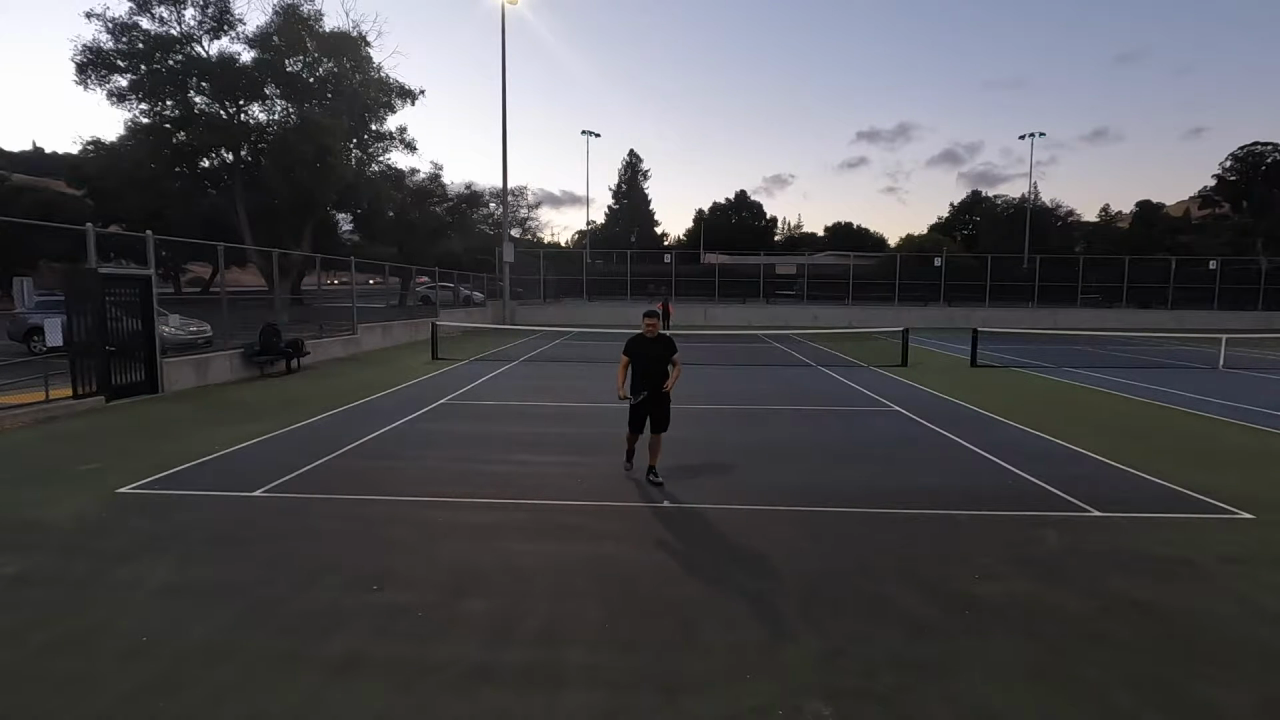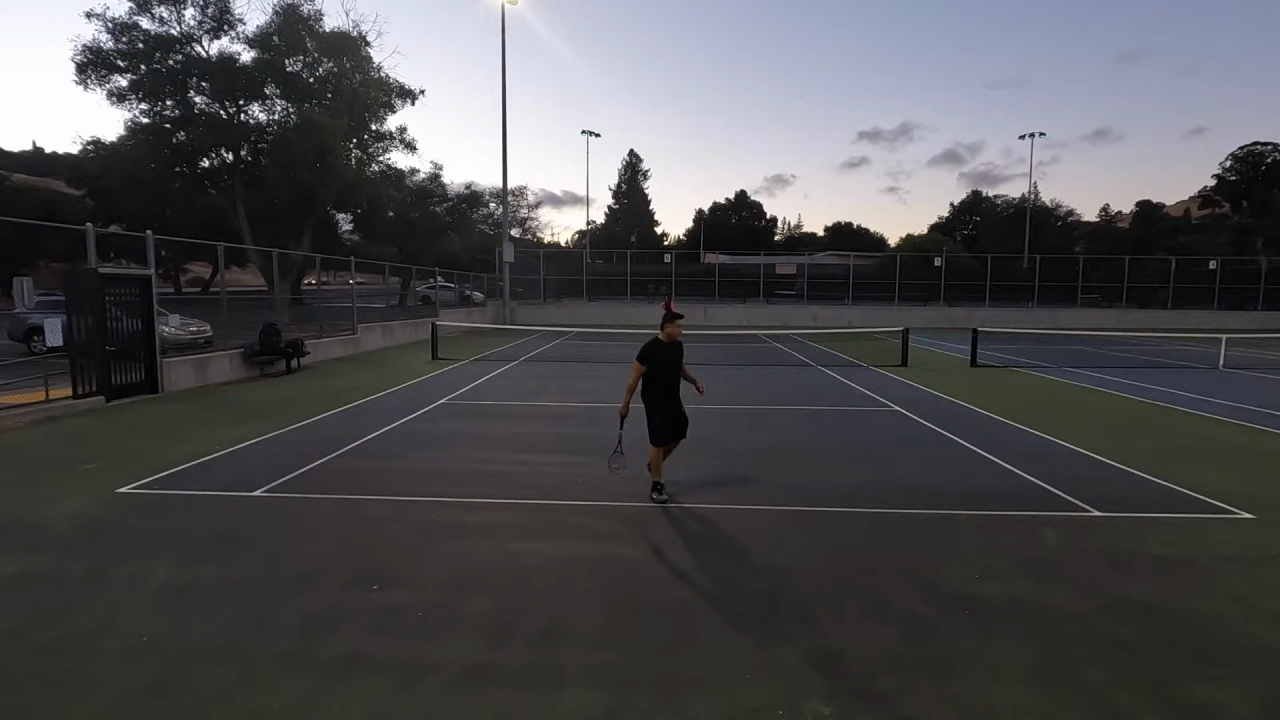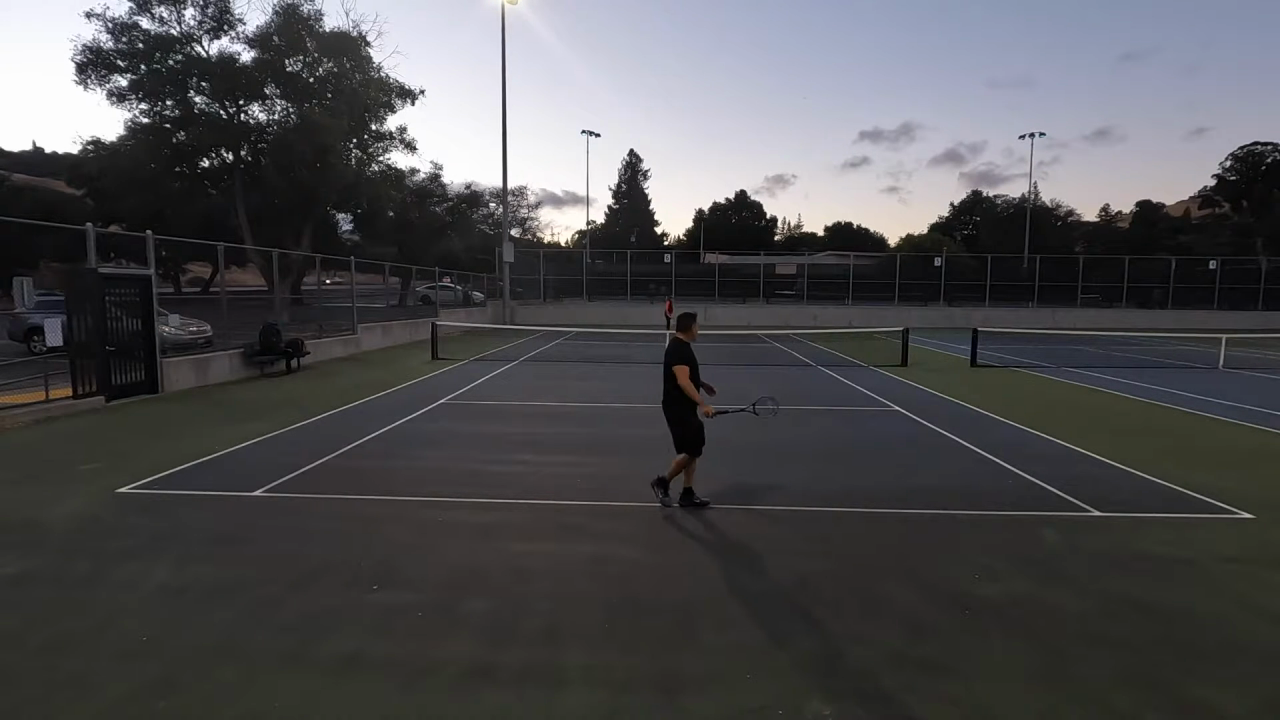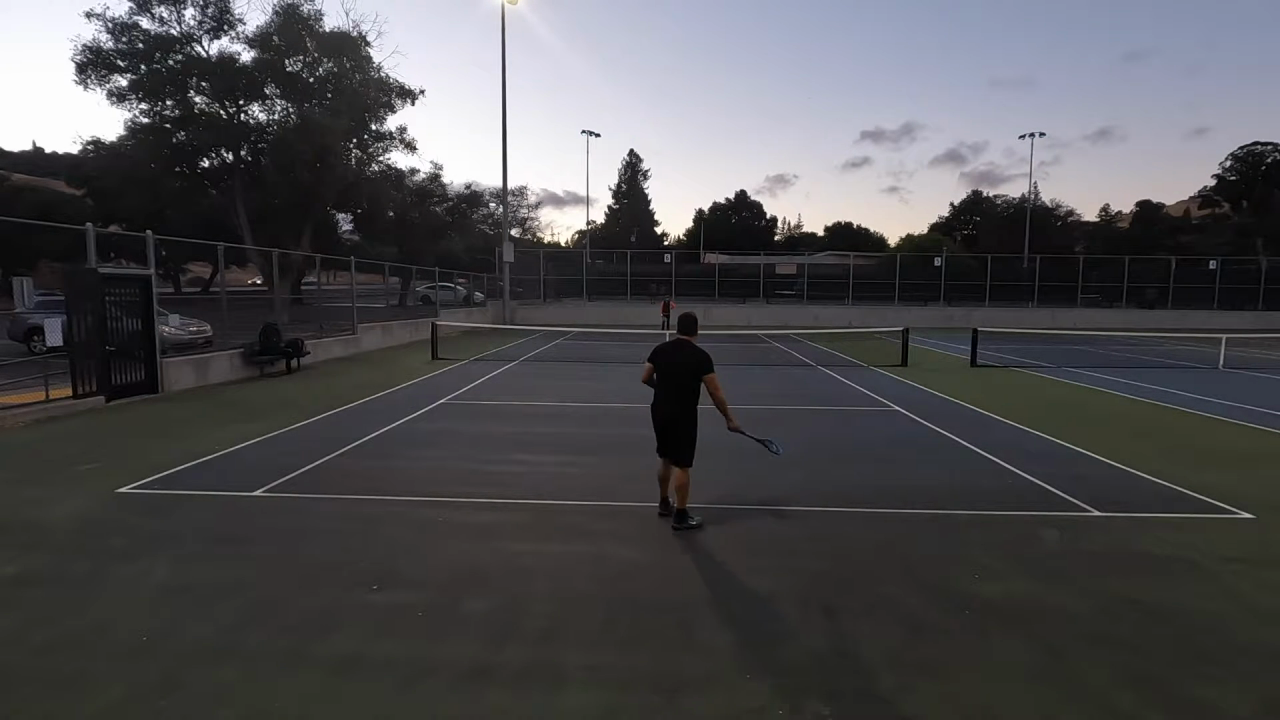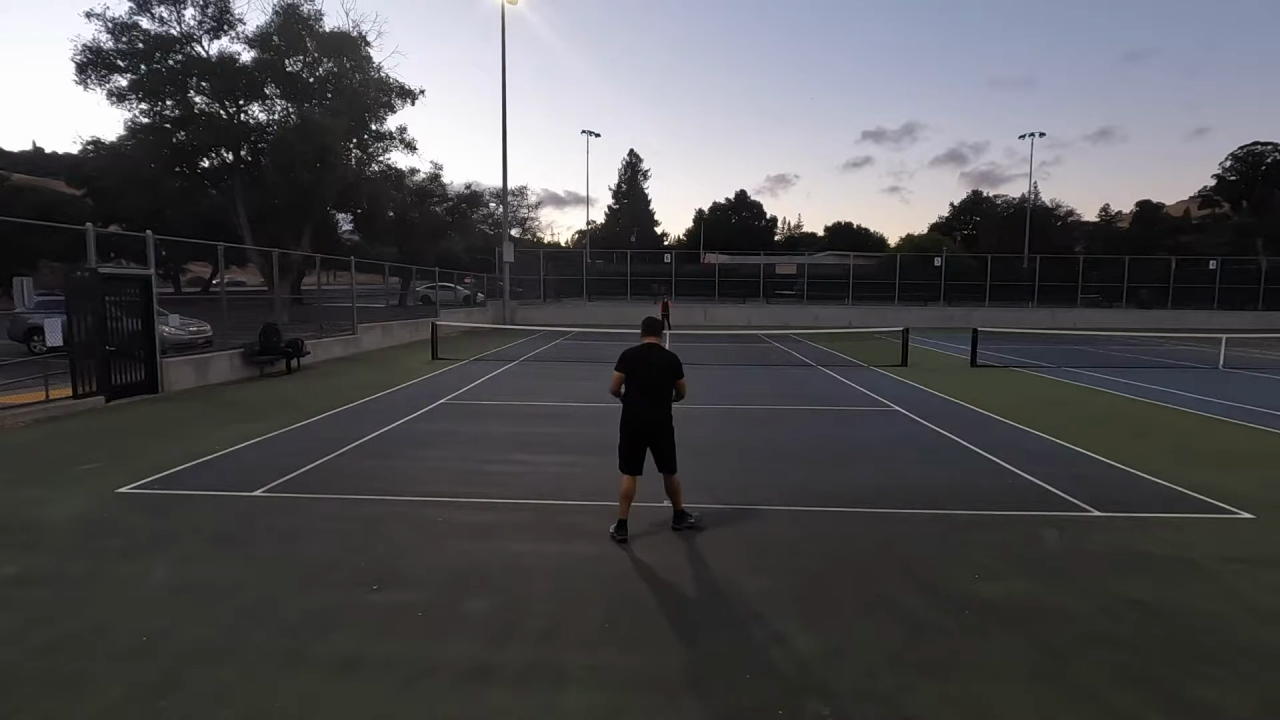
dt=0.5s
person 1, frame 1
left shoulder: (667, 342)
right shoulder: (633, 342)
left elbow: (676, 365)
right elbow: (623, 366)
left wrist: (672, 380)
right wrist: (621, 388)
left hip: (661, 395)
right hip: (639, 396)
left knee: (657, 433)
right knee: (635, 430)
left ankle: (652, 469)
right ankle: (630, 450)
person 1, frame 2
left shoulder: (677, 345)
right shoulder: (649, 349)
right elbow: (635, 379)
left wrist: (695, 382)
right wrist: (625, 404)
left hip: (674, 401)
right hip: (654, 403)
left knee: (676, 438)
right knee: (658, 443)
left ankle: (654, 465)
right ankle: (656, 486)
person 1, frame 3
left shoulder: (681, 347)
right shoulder: (679, 350)
right elbow: (683, 382)
left wrist: (702, 384)
right wrist: (703, 405)
left hip: (684, 409)
right hip: (679, 409)
left knee: (692, 450)
right knee: (690, 451)
left ankle: (688, 494)
right ankle: (661, 482)
person 1, frame 4
left shoulder: (660, 349)
right shoulder: (700, 356)
left elbow: (645, 378)
right elbow: (716, 393)
right wrist: (729, 419)
left hip: (659, 412)
right hip: (683, 416)
left knee: (665, 459)
right knee: (682, 465)
left ankle: (664, 503)
right ankle: (680, 516)
person 1, frame 5
left shoulder: (628, 355)
right shoulder: (672, 359)
left elbow: (614, 389)
right elbow: (681, 394)
left hip: (632, 422)
right hip: (661, 423)
left knee: (629, 475)
right knee: (670, 472)
left ankle: (621, 527)
right ankle: (680, 517)
